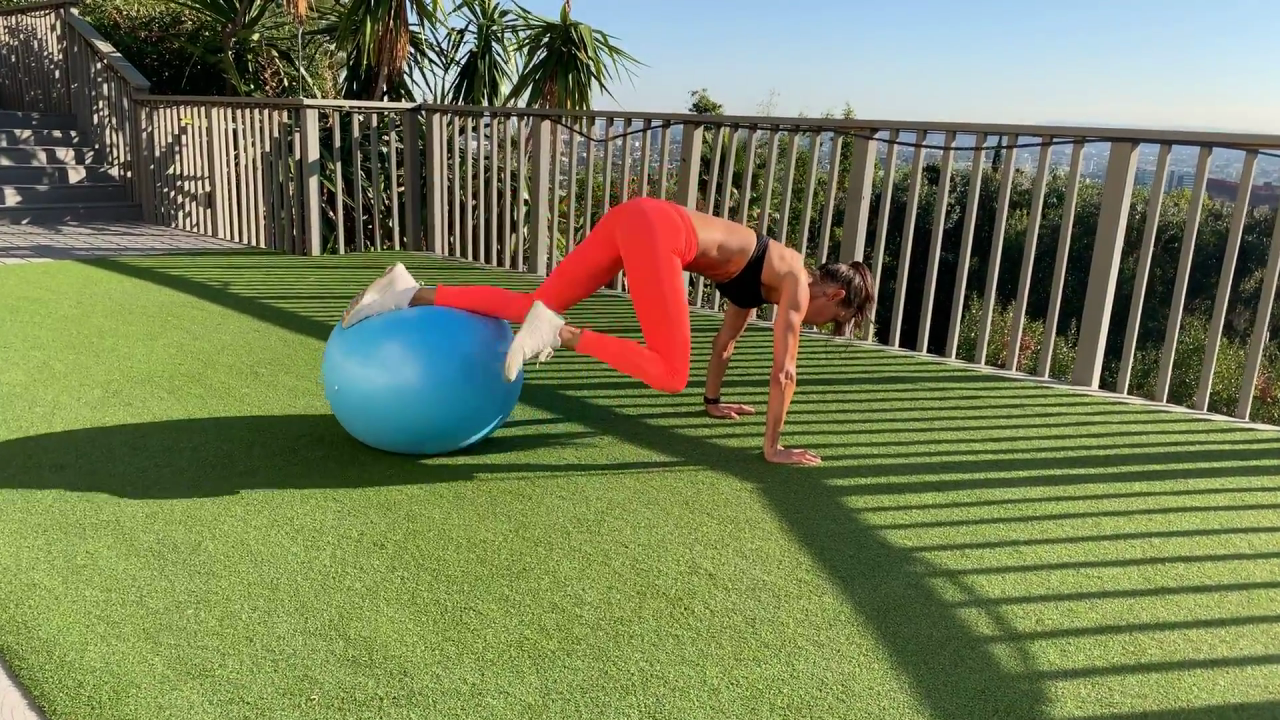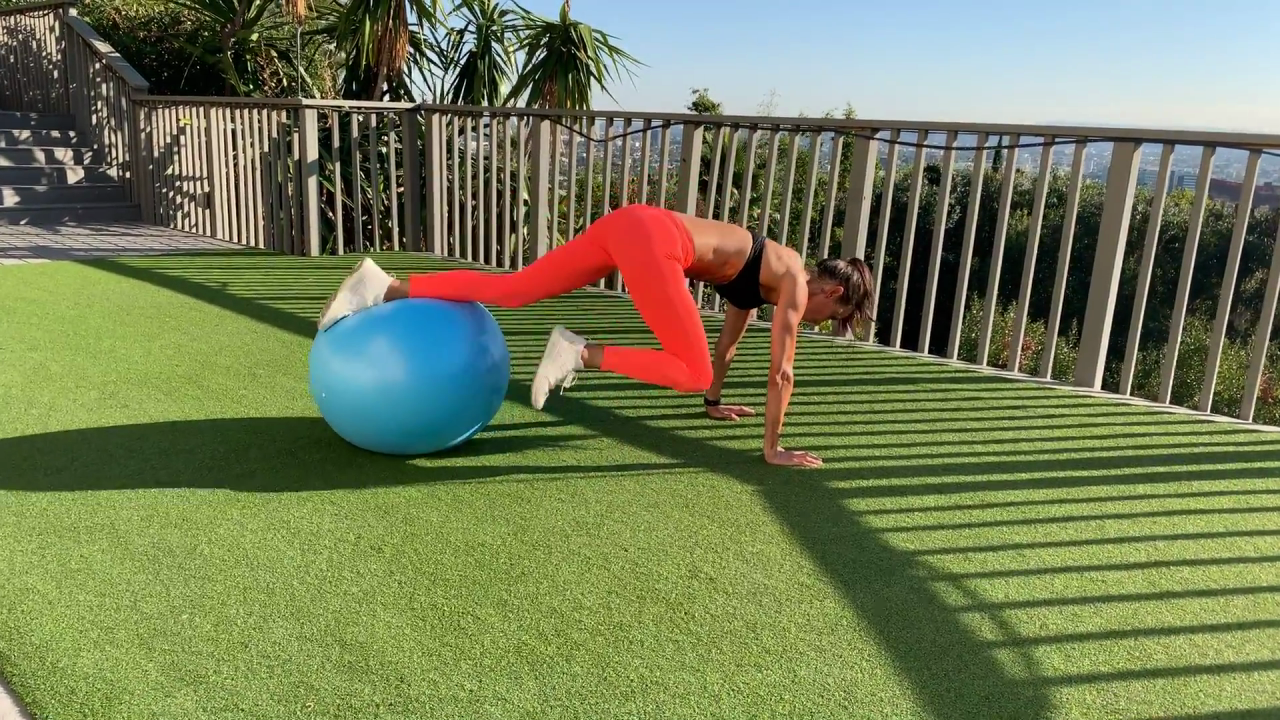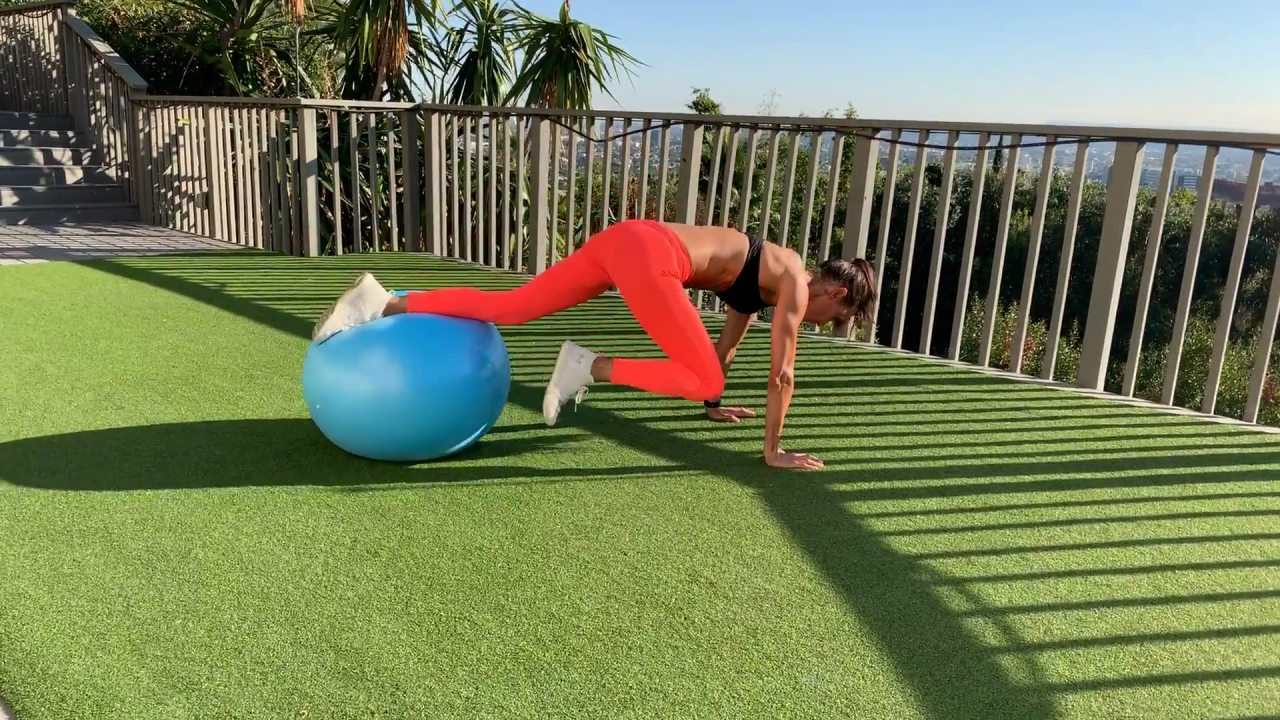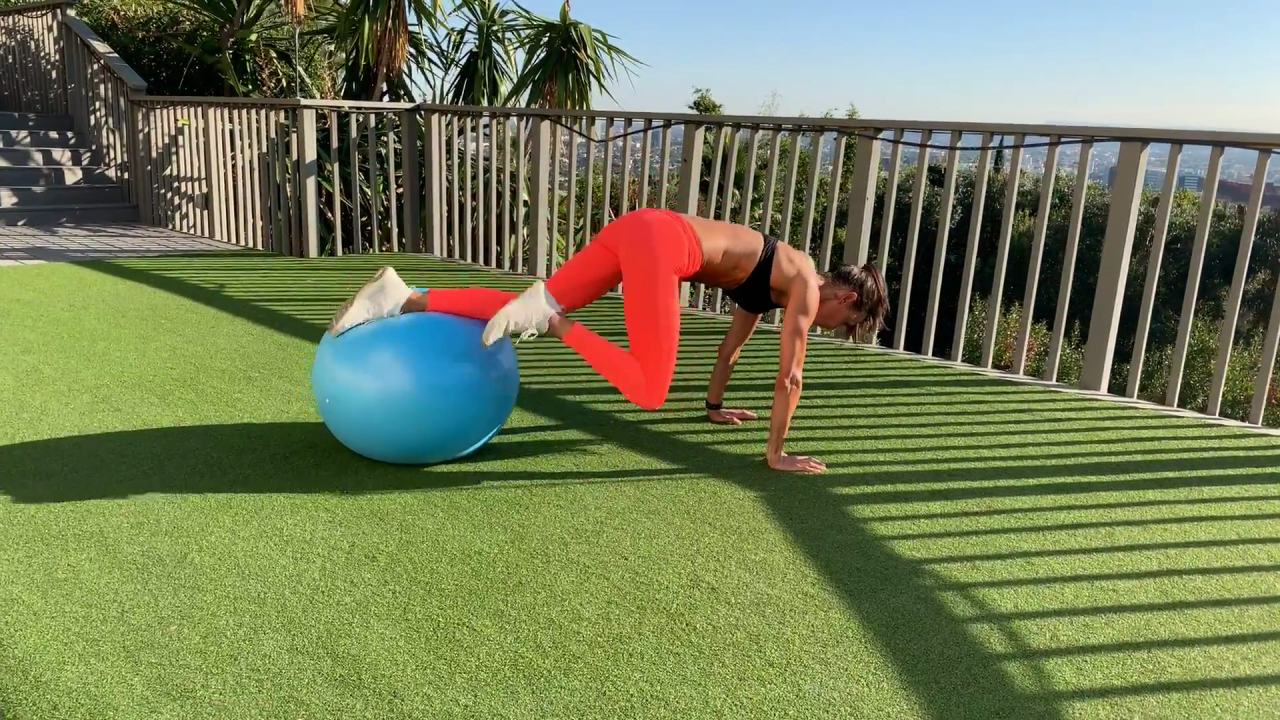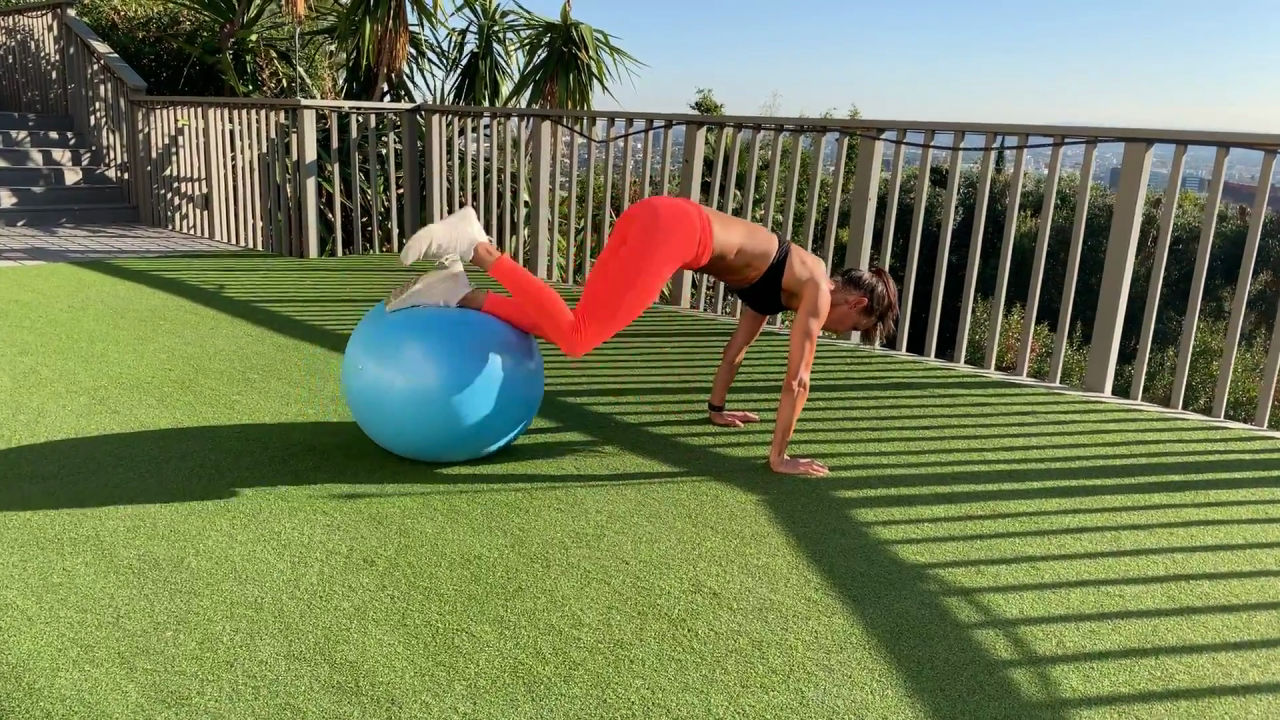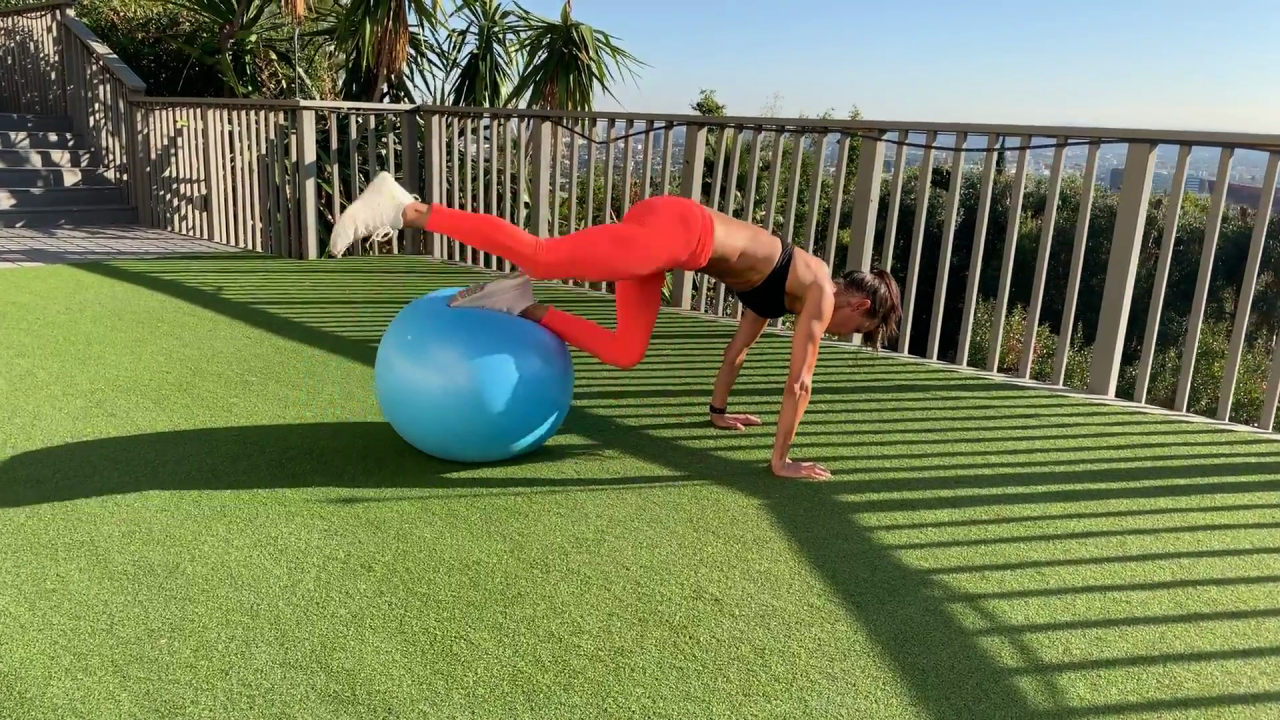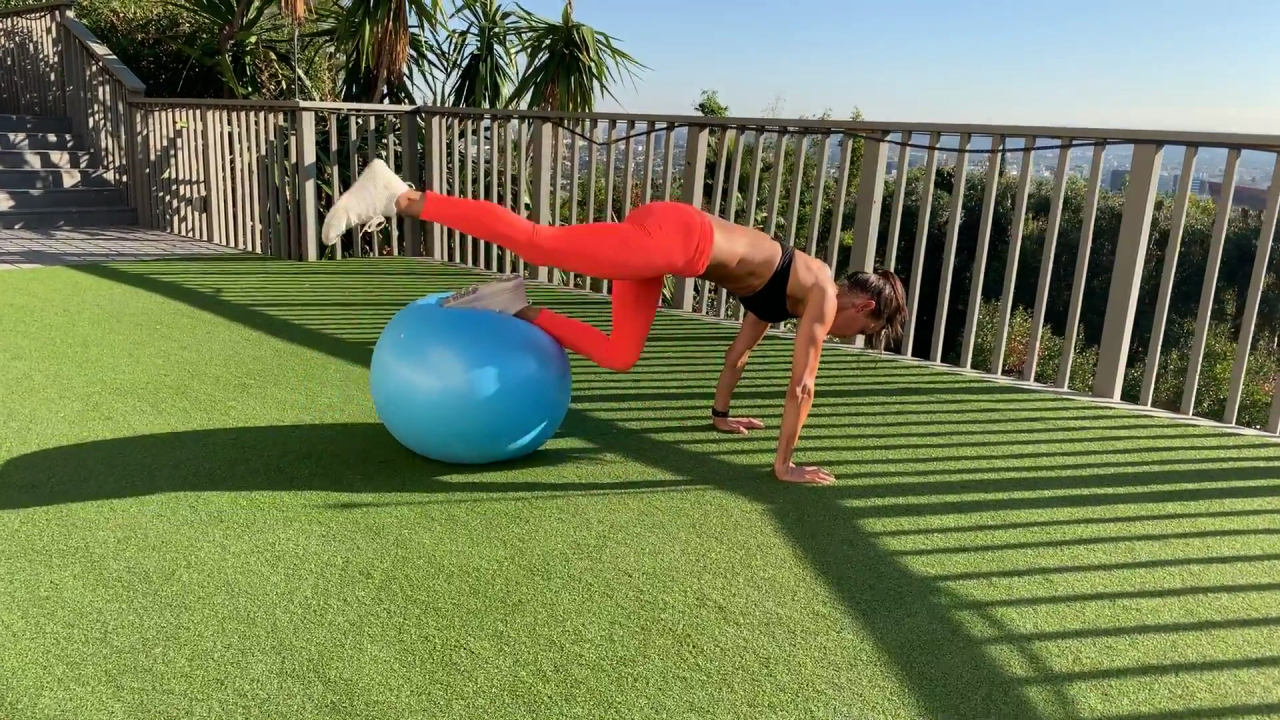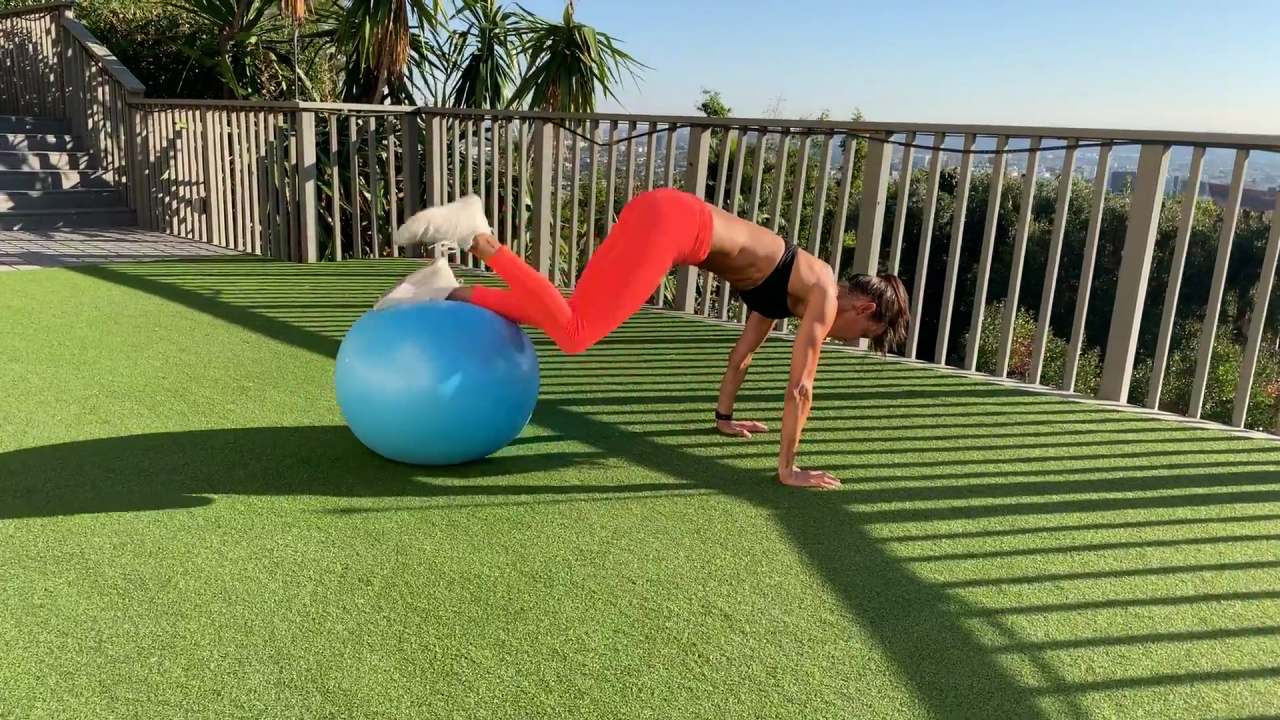
dt=0.2s
person 1, frame 1
left shoulder: (762, 281)
right shoulder: (796, 283)
left elbow: (725, 338)
right elbow: (783, 371)
left wrist: (712, 401)
right wrist: (773, 445)
left hip: (633, 217)
right hip: (654, 230)
left knee: (530, 309)
right knee: (670, 376)
left ankle: (408, 292)
right ankle: (564, 334)
person 1, frame 2
left shoulder: (760, 278)
right shoulder: (796, 282)
left elbow: (726, 341)
right elbow: (781, 371)
left wrist: (713, 407)
right wrist: (773, 447)
left hip: (628, 226)
right hip: (649, 241)
left knee: (508, 289)
right knee: (696, 374)
left ankle: (382, 287)
right ankle: (583, 354)
person 1, frame 3
left shoulder: (761, 281)
right shoulder: (795, 283)
left elbow: (727, 342)
right elbow: (782, 374)
left wrist: (716, 408)
right wrist: (774, 450)
left hip: (624, 242)
right hip: (645, 257)
left knee: (508, 307)
right knee: (701, 381)
left ankle: (378, 303)
right ankle: (591, 365)
person 1, frame 4
left shoulder: (771, 284)
right shoulder: (806, 286)
left elbow: (732, 343)
right elbow: (789, 376)
left wrist: (714, 407)
right wrist: (776, 452)
left hip: (635, 230)
right hip: (656, 243)
left knee: (520, 310)
right knee: (648, 394)
left ankle: (400, 298)
right ankle: (549, 317)
person 1, frame 5
left shoulder: (783, 288)
right shoulder: (819, 294)
left elbow: (738, 343)
right elbow: (797, 378)
left wrist: (718, 408)
right wrist: (780, 455)
left hip: (651, 216)
right hip: (670, 230)
left knee: (578, 329)
right knee: (573, 335)
left ankle: (457, 293)
right ankle: (472, 243)
person 1, frame 6
left shoulder: (782, 293)
right shoulder: (822, 294)
left elbow: (738, 347)
right elbow: (799, 383)
left wrist: (718, 411)
right wrist: (781, 459)
left hip: (658, 218)
right hip: (671, 229)
left knee: (627, 352)
right knee: (540, 258)
left ankle: (522, 306)
right ankle: (401, 206)
person 1, frame 7
left shoulder: (783, 295)
right shoulder: (823, 295)
left elbow: (739, 350)
right elbow: (801, 385)
left wrist: (720, 414)
right wrist: (784, 464)
left hip: (659, 231)
right hip: (665, 238)
left knee: (618, 358)
right knee: (531, 243)
left ankle: (511, 307)
right ankle: (396, 196)
person 1, frame 8
left shoulder: (792, 293)
right shoulder: (824, 297)
left elbow: (743, 350)
right elbow: (800, 387)
left wrist: (725, 417)
right wrist: (789, 468)
left hip: (659, 210)
right hip: (670, 220)
left knee: (566, 312)
right knee: (568, 333)
left ankle: (446, 288)
right ankle: (477, 234)
